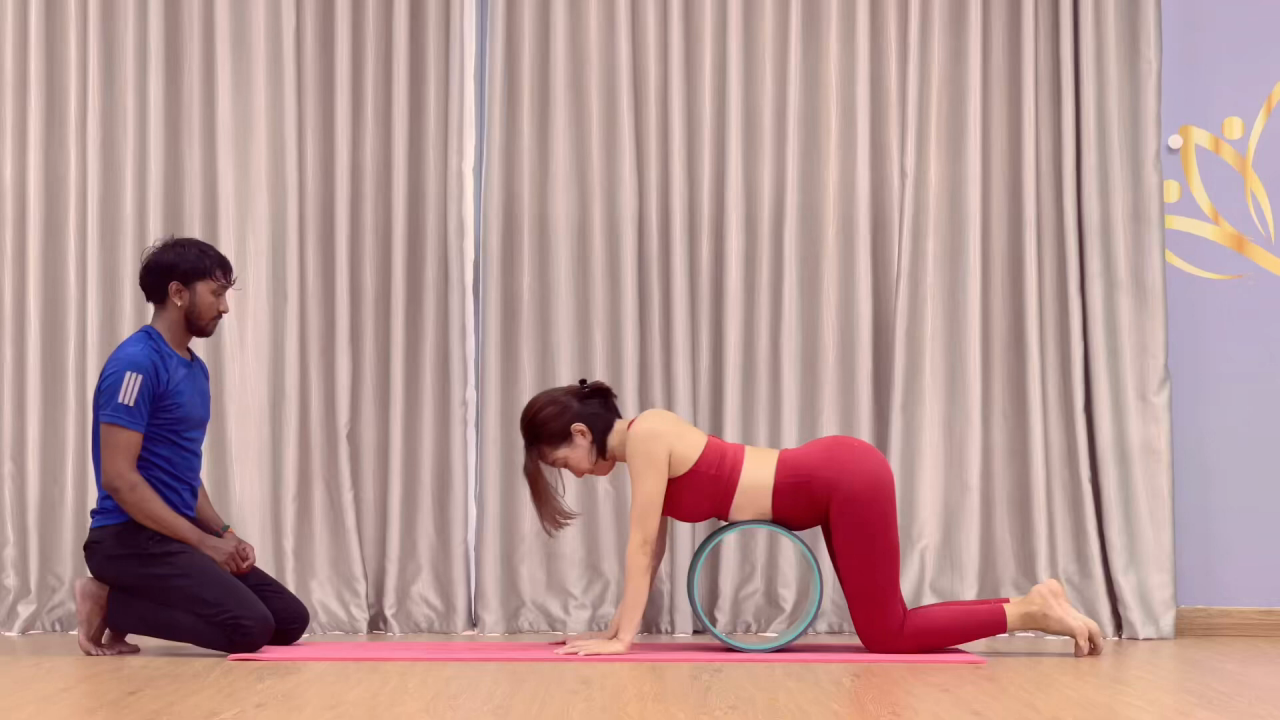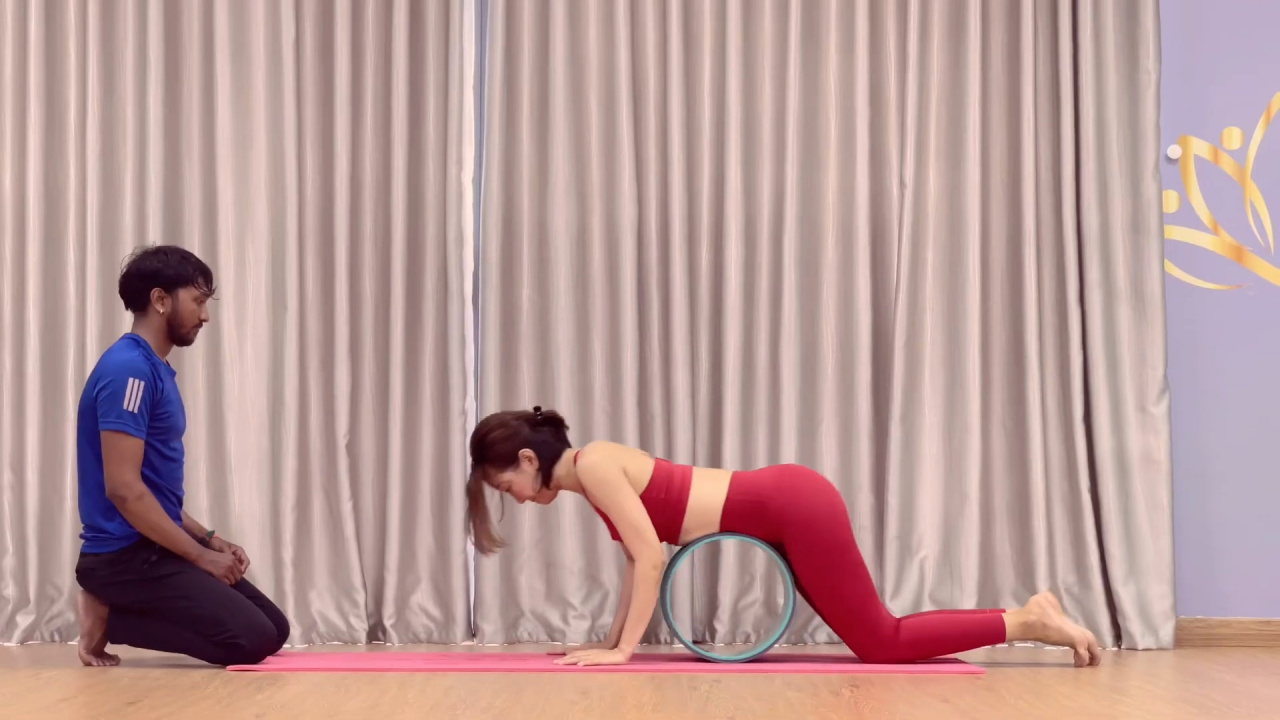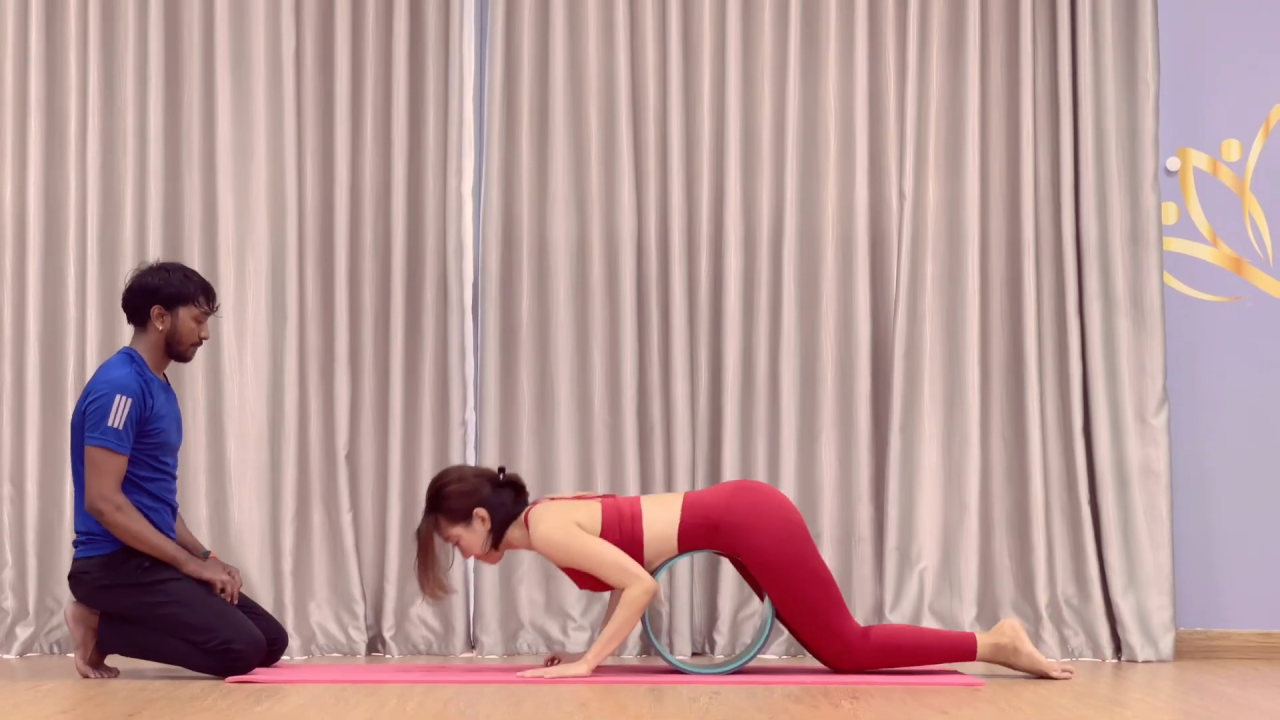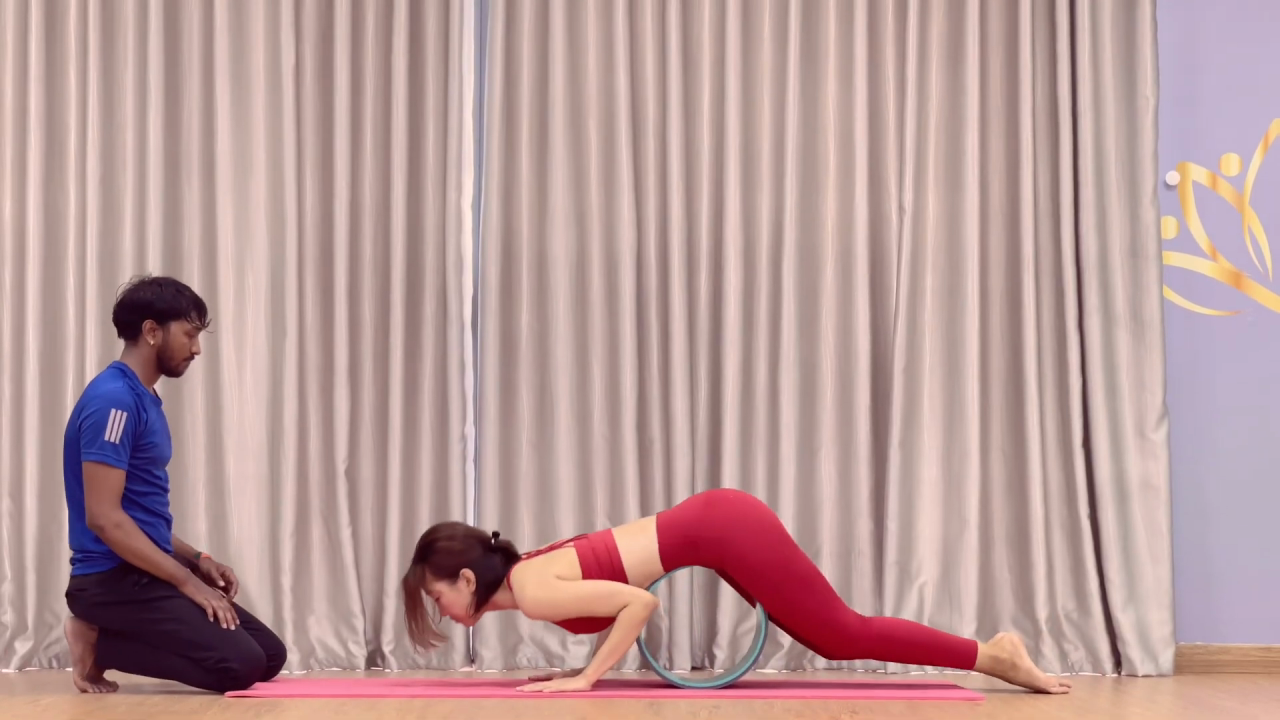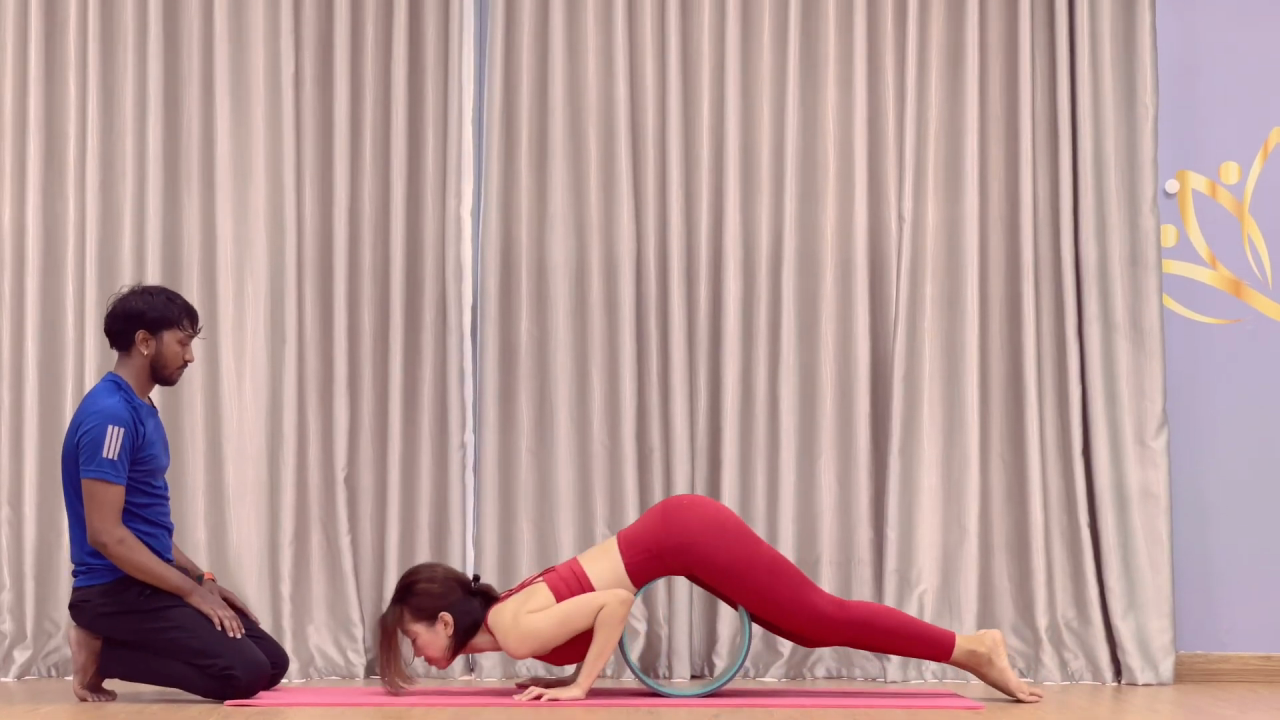
dt=0.5s
person 1, frame 1
left shoulder: (644, 436)
right shoulder: (643, 443)
left elbow: (640, 547)
right elbow: (653, 548)
left wrist: (621, 640)
right wrist: (618, 628)
left hip: (847, 480)
right hip: (837, 476)
left knee: (888, 639)
right knee: (890, 630)
left ankle: (1032, 612)
right ankle: (1030, 604)
person 1, frame 2
left shoulder: (593, 465)
right shoulder: (596, 468)
left elbow: (651, 559)
right elbow: (637, 560)
left wrist: (624, 648)
right wrist: (610, 639)
left hip: (795, 509)
right hip: (789, 504)
left knee: (881, 645)
right knee: (878, 639)
left ankle: (1027, 621)
right ankle: (1025, 615)
person 1, frame 3
left shoulder: (546, 532)
right shoulder: (549, 516)
left elbow: (640, 585)
right elbow: (627, 573)
left wrist: (588, 662)
right wrist: (592, 651)
left hip: (749, 522)
right hip: (744, 513)
left knee: (848, 649)
right knee: (835, 651)
left ankle: (997, 643)
right ankle: (992, 640)
person 1, frame 4
left shoulder: (532, 593)
right shoulder: (531, 567)
left elbow: (638, 603)
left wrist: (586, 678)
right wrist: (590, 669)
left hip: (725, 532)
right hip: (721, 520)
left knee: (844, 633)
right knee: (834, 639)
left ankle: (993, 654)
right ankle: (987, 650)
person 1, frame 5
left shoulder: (516, 633)
right shoulder: (505, 615)
left elbow: (615, 601)
left wrist: (579, 685)
right wrist: (568, 675)
left hip: (688, 535)
right hip: (682, 529)
left knee: (824, 617)
right knee: (811, 627)
left ankle: (970, 649)
right ankle: (968, 649)
person 2, frame 1
left shoulder: (195, 369)
right shoulder: (137, 363)
right elbow: (118, 478)
left wrist: (224, 534)
right wrist: (203, 541)
left hip: (174, 532)
right hip: (130, 537)
left knee: (291, 621)
right knee: (249, 627)
left ankle: (122, 601)
right ankle: (108, 602)
person 2, frame 2
left shoulder: (156, 370)
right shoulder: (128, 369)
right elbow: (123, 489)
left wrist: (210, 540)
right wrist: (201, 556)
left hip: (153, 547)
right hip: (127, 556)
left knee: (274, 629)
right knee: (252, 641)
left ankle: (117, 612)
right ankle: (110, 618)
person 2, frame 3
left shoulder: (163, 390)
right shoulder: (120, 385)
right elbow: (103, 501)
left wrist: (205, 557)
right wrist: (190, 562)
left hip: (151, 557)
right hip: (116, 563)
left knee: (271, 641)
right knee: (240, 649)
left ankle: (109, 622)
right ankle: (99, 626)
person 2, frame 4
left shoulder: (148, 400)
right shoulder: (113, 399)
right elbow: (104, 518)
left wrist: (196, 560)
right wrist: (188, 581)
left hip: (144, 573)
right hip: (114, 580)
left knee: (270, 655)
right knee: (240, 665)
left ankle: (106, 636)
right ankle: (98, 643)
person 2, frame 5
left shoulder: (144, 411)
right shoulder: (110, 414)
right elbow: (105, 534)
left wrist: (203, 580)
right wrist: (193, 591)
left hip: (145, 583)
right hip: (117, 590)
left knee: (272, 664)
right knee: (244, 673)
left ankle: (109, 647)
right ankle: (101, 654)
